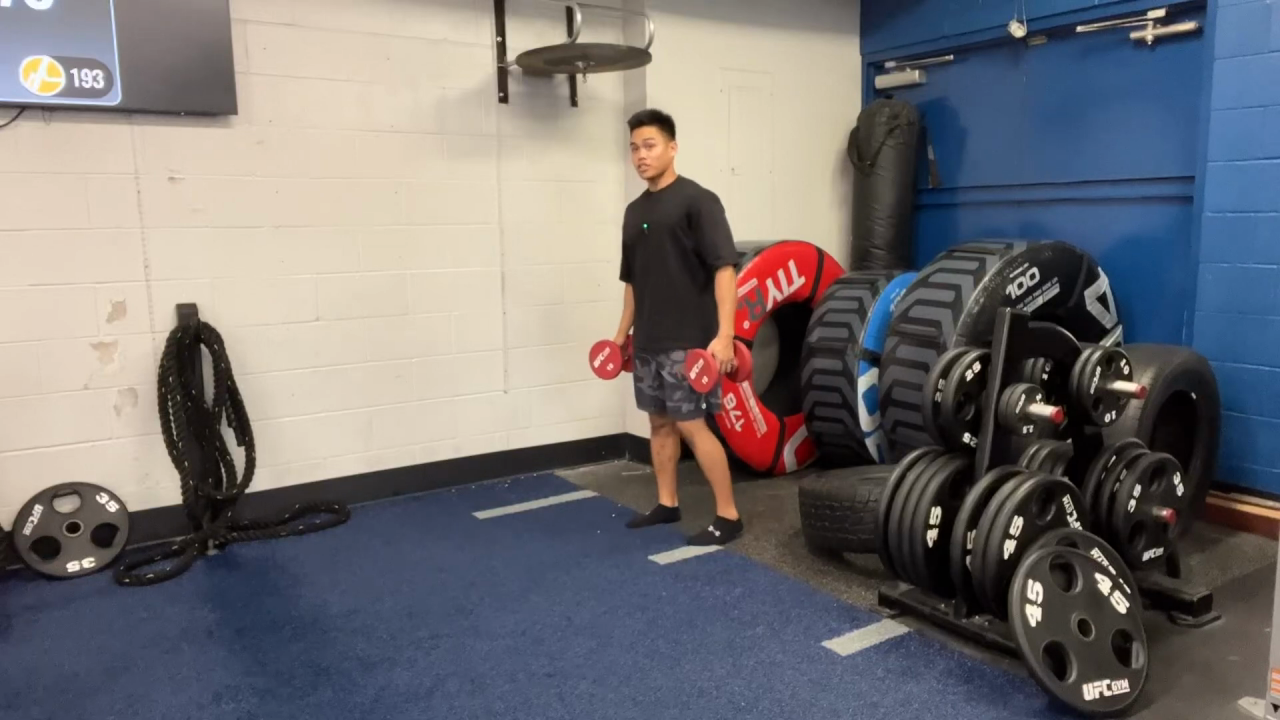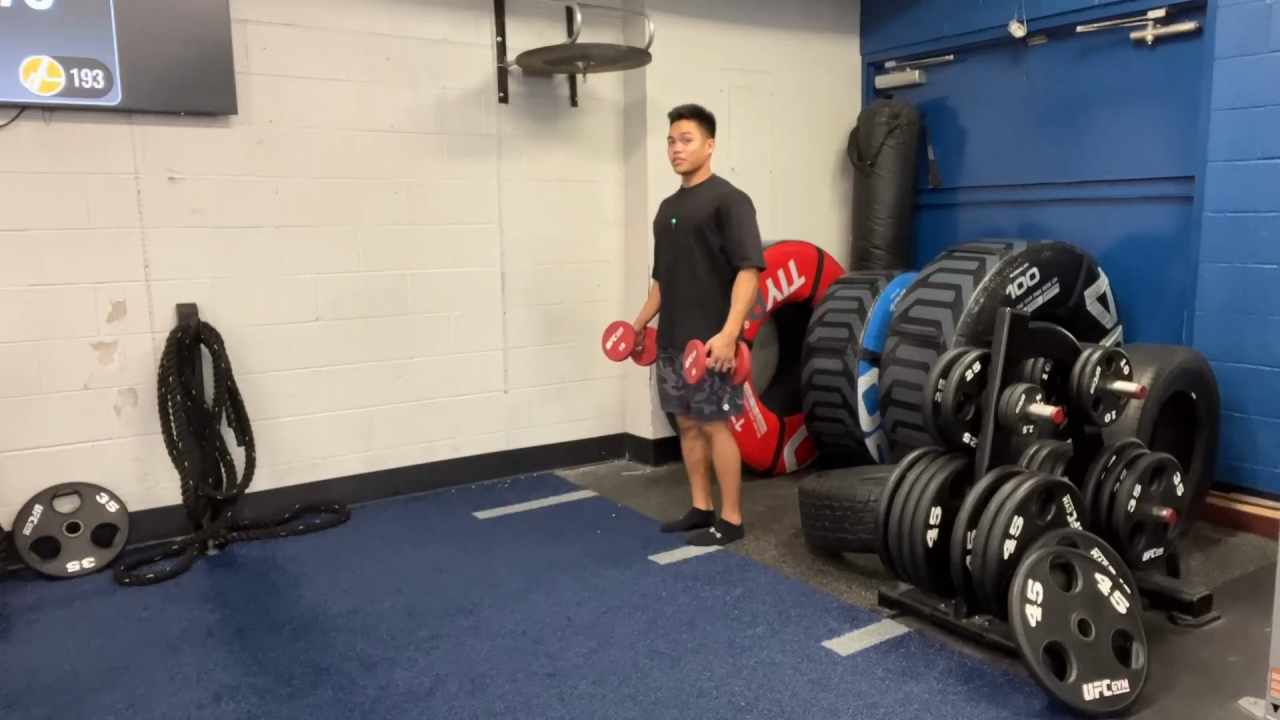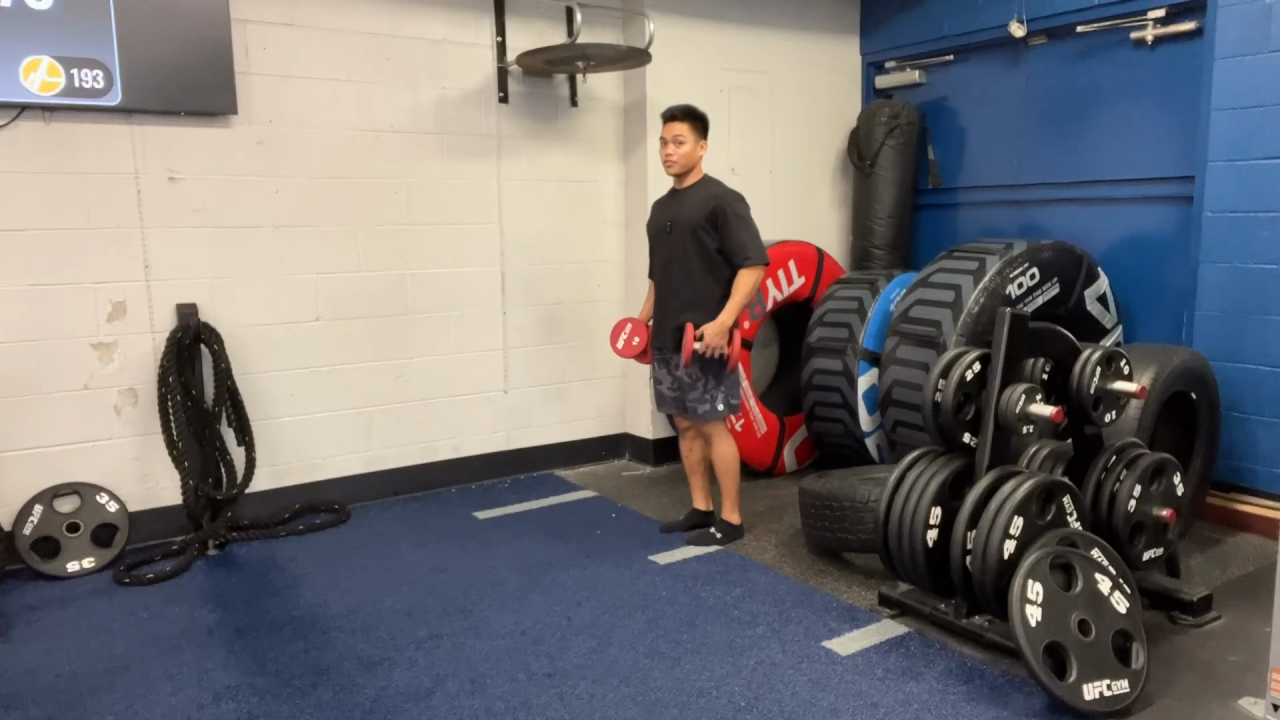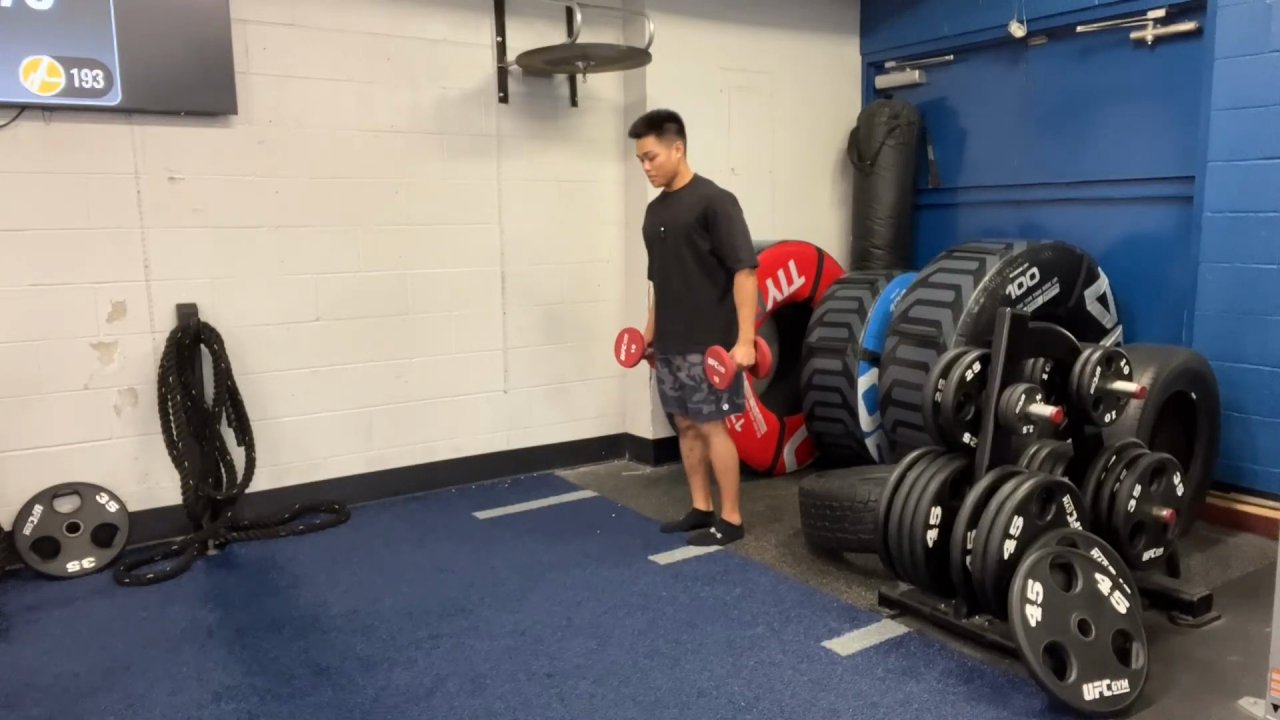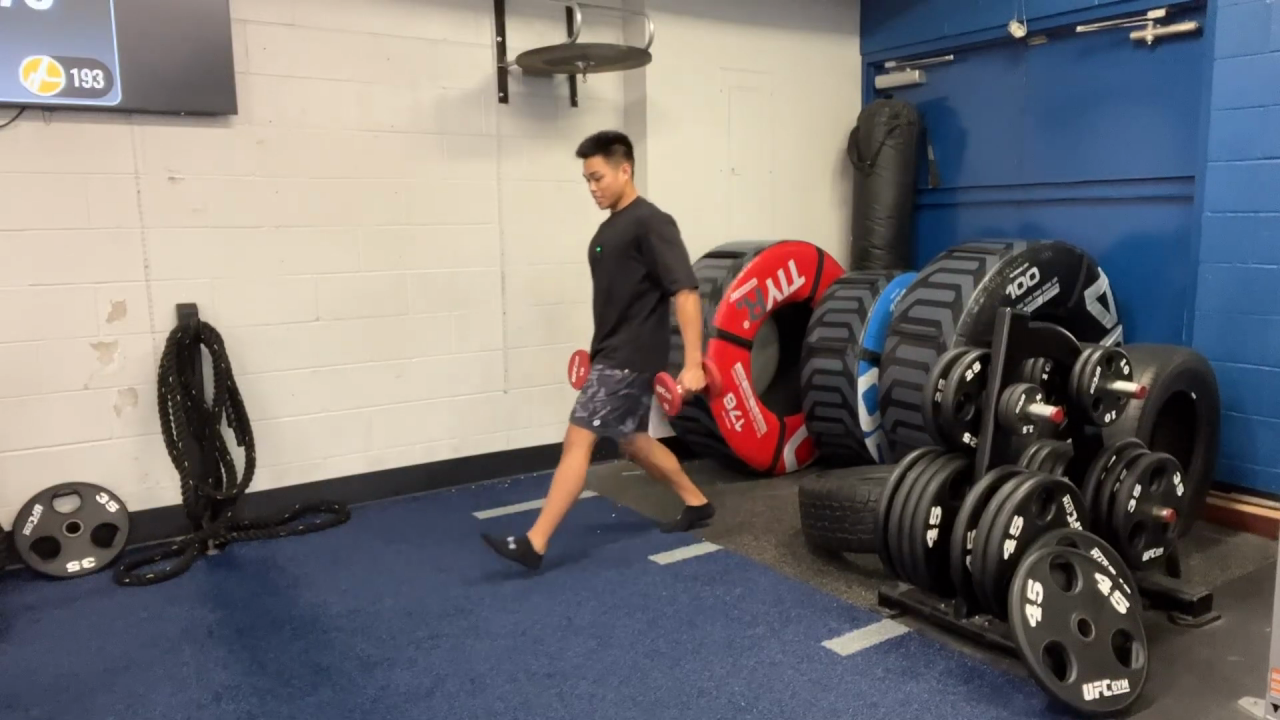
dt=1s
person 1, frame 1
left shoulder: (697, 200)
right shoulder: (635, 210)
left elbow: (724, 268)
left wrist: (725, 334)
right wrist: (622, 332)
left hip: (688, 340)
right hip: (648, 340)
left knee: (690, 425)
right knee: (659, 422)
left ankle: (728, 515)
right ankle: (667, 504)
person 1, frame 2
left shoulder: (728, 200)
right shoulder: (668, 206)
left elbow: (749, 269)
left wrist: (728, 332)
right wrist: (641, 322)
left hip: (709, 341)
right hip: (672, 340)
left knee: (714, 425)
right knee: (687, 424)
left ankle: (731, 520)
right ankle: (701, 508)
person 1, frame 3
left shoulder: (722, 200)
right shoulder: (661, 206)
left elbow: (753, 264)
left wrist: (723, 321)
right wrist: (641, 321)
left hip: (705, 340)
right hip: (666, 340)
left knee: (713, 426)
right knee: (684, 425)
left ankle: (730, 519)
right ankle: (700, 509)
person 1, frame 4
left shoulder: (714, 201)
right shoulder: (656, 209)
left elbow: (744, 270)
left wrist: (745, 339)
right wrist: (650, 329)
left hip: (707, 343)
right hip: (670, 343)
left knee: (711, 427)
right knee: (685, 425)
left ankle: (731, 519)
right ankle: (700, 509)
person 1, frame 5
left shoulder: (651, 224)
right shoulder: (609, 228)
left elbow: (685, 292)
left wrist: (693, 364)
left hip: (631, 357)
right hip: (613, 354)
left knee: (578, 439)
right knee: (633, 440)
left ankle: (534, 542)
right ankle: (697, 503)
